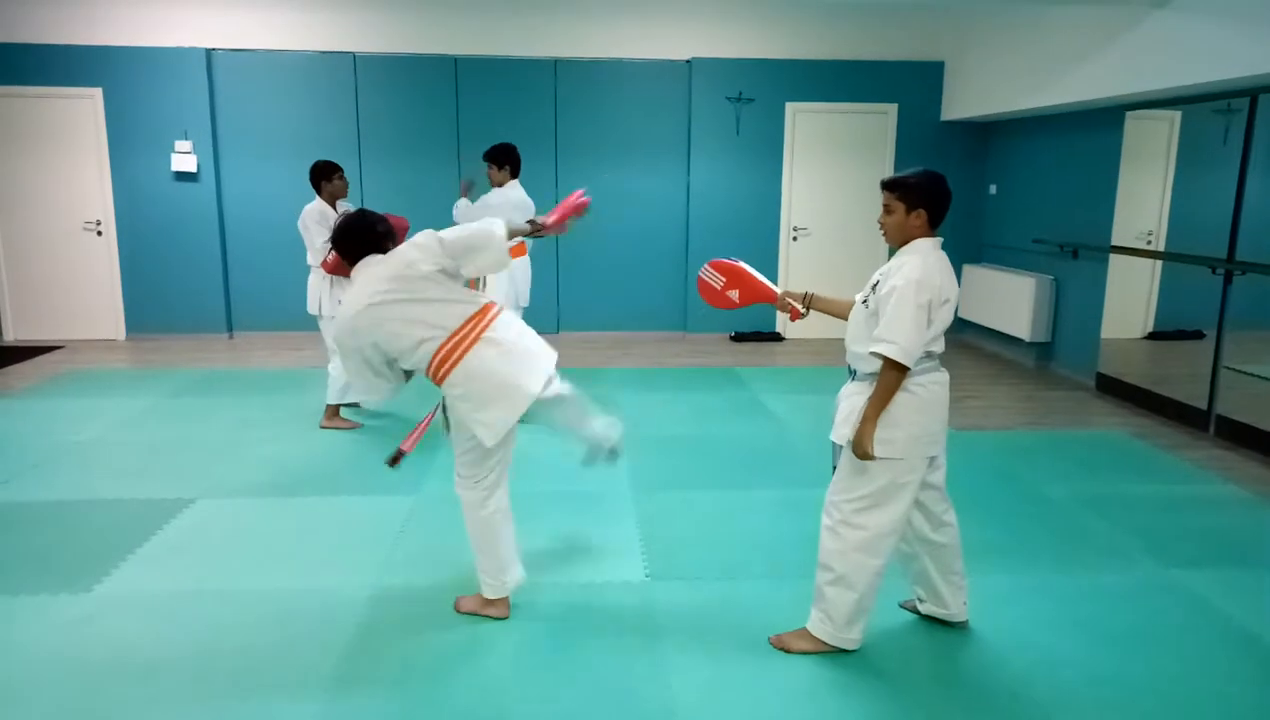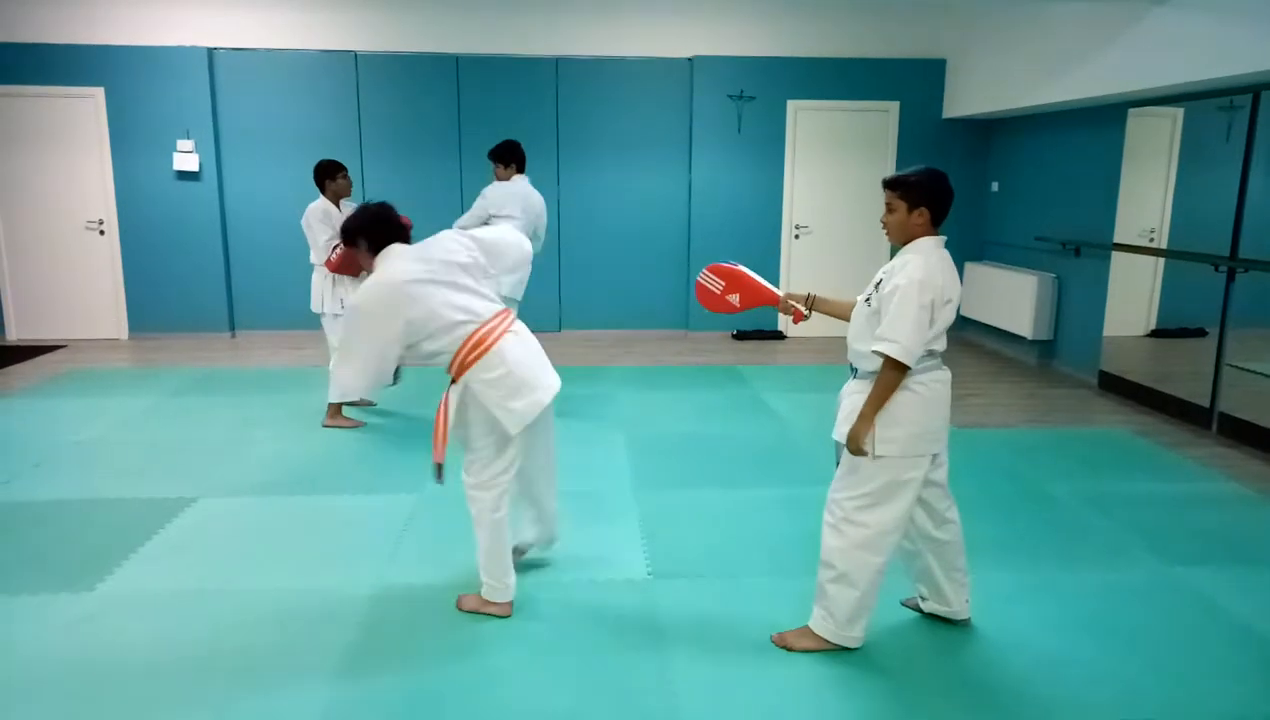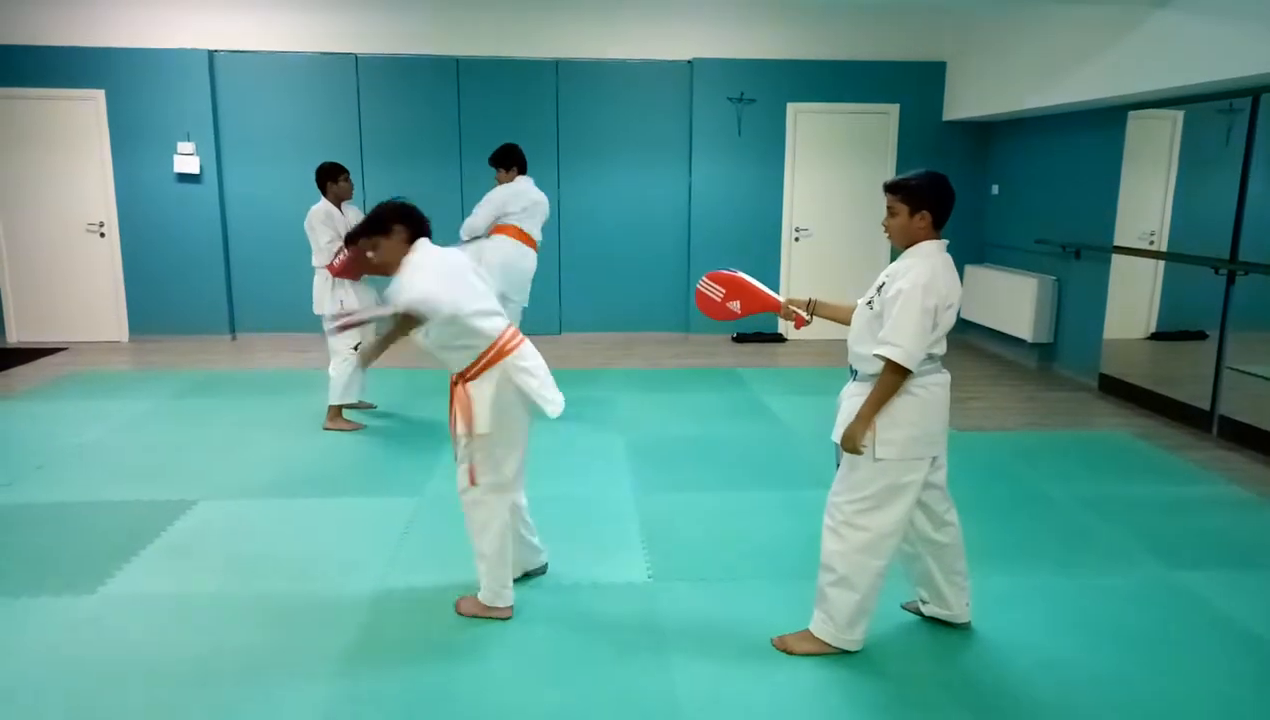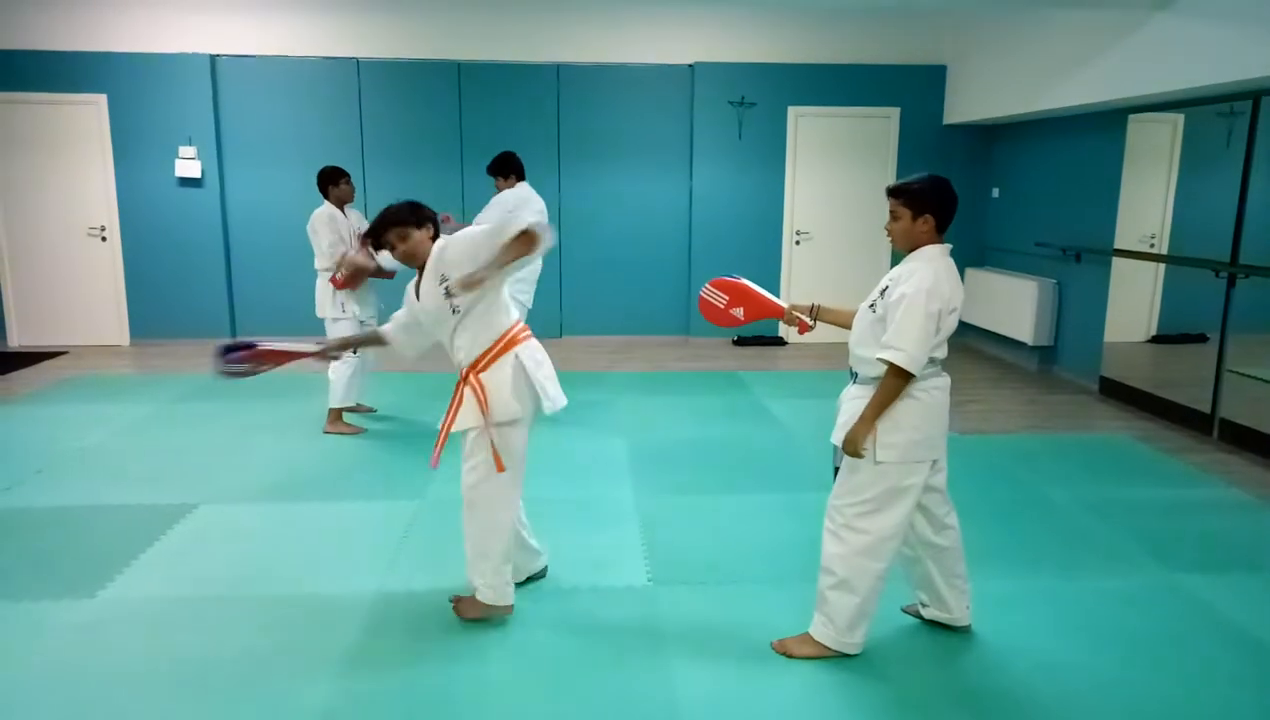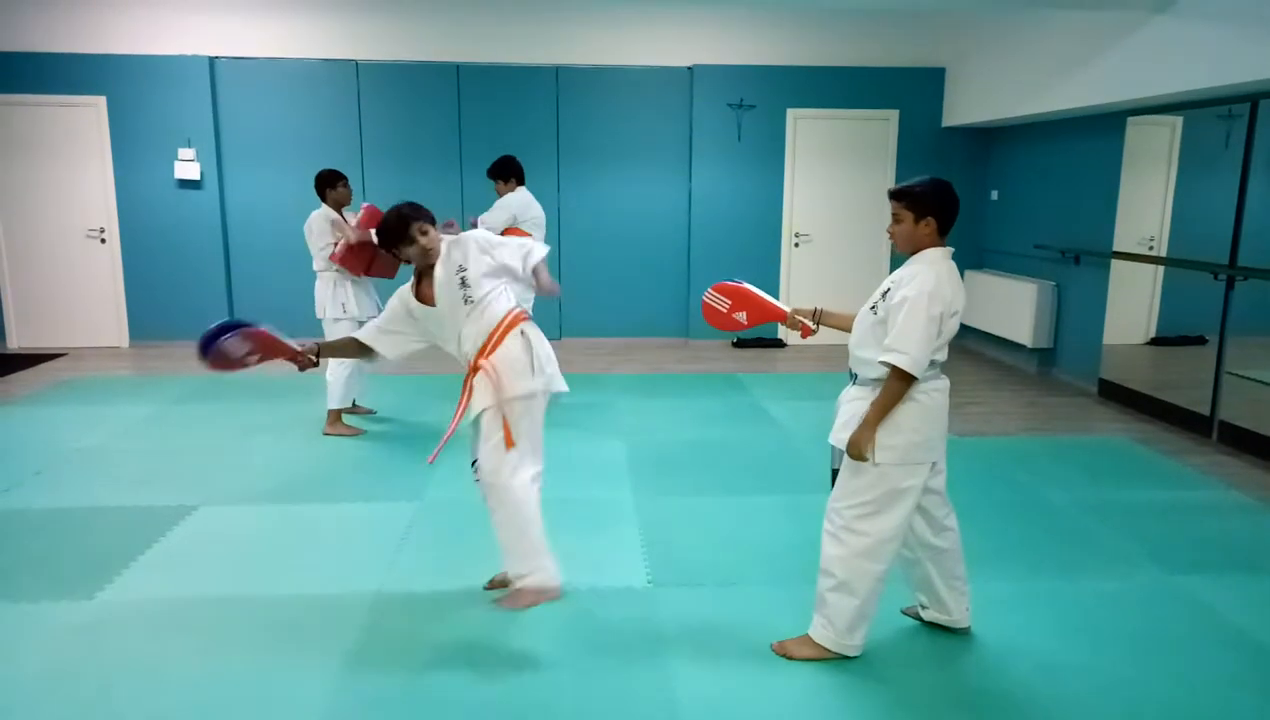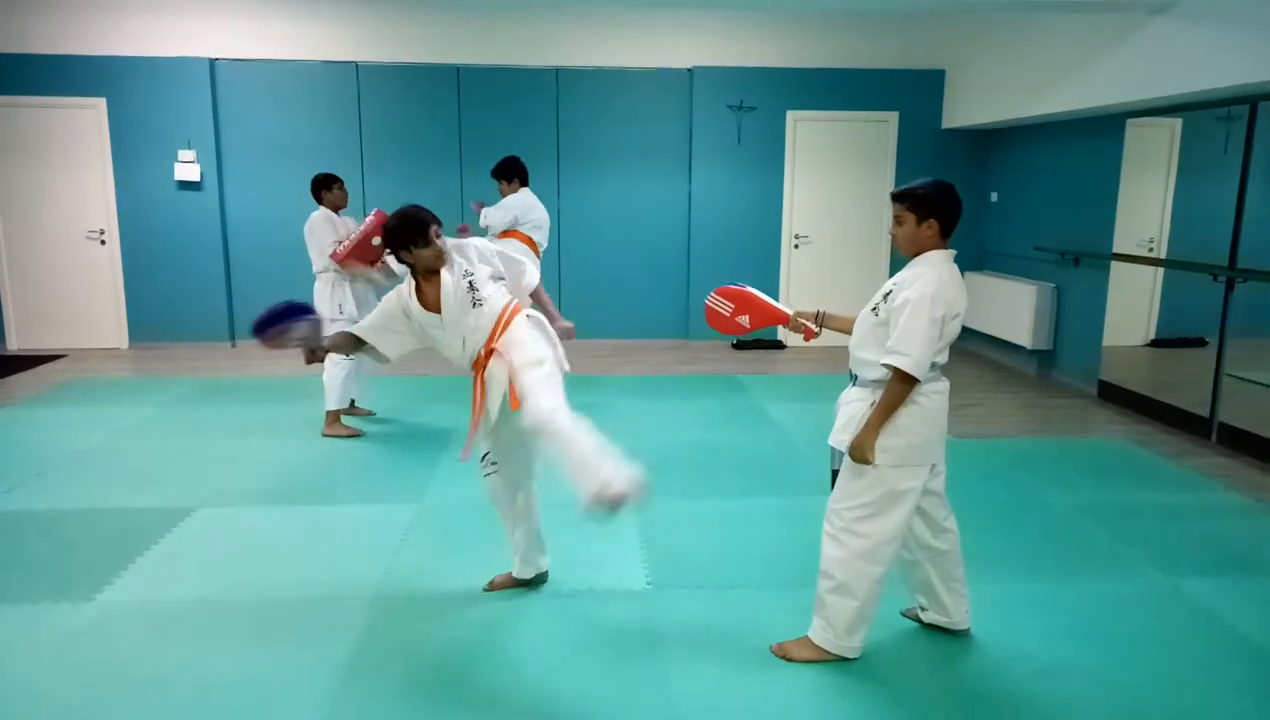
dt=0.1s
person 1, frame 1
left shoulder: (911, 270)
right shoulder: (927, 263)
left elbow: (897, 357)
right elbow: (873, 315)
left wrist: (867, 422)
right wrist: (807, 301)
left hip: (898, 408)
right hip: (918, 406)
left knee: (854, 516)
right knee: (925, 507)
left ankle: (832, 628)
right ankle: (945, 603)
person 1, frame 2
left shoulder: (914, 270)
right shoulder: (930, 261)
left elbow: (898, 355)
right elbow: (877, 315)
left wrist: (865, 419)
right wrist: (810, 302)
left hip: (899, 406)
right hip: (920, 404)
left knee: (856, 514)
right knee: (928, 505)
left ankle: (834, 626)
right ankle: (948, 600)
person 1, frame 3
left shoulder: (918, 273)
right shoulder: (927, 264)
left elbow: (899, 359)
right elbow: (878, 319)
left wrist: (862, 420)
right wrist: (811, 307)
left hip: (898, 409)
right hip: (918, 408)
left knee: (856, 517)
right knee: (928, 508)
left ankle: (834, 630)
right ankle: (948, 604)
person 1, frame 4
left shoulder: (922, 278)
right shoulder: (929, 269)
left elbow: (902, 363)
right elbow: (882, 324)
left wrist: (864, 423)
right wrist: (814, 312)
left hip: (898, 414)
right hip: (918, 411)
left knee: (856, 520)
right knee: (928, 510)
left ankle: (834, 633)
right ankle: (948, 607)
person 1, frame 5
left shoulder: (925, 281)
right shoulder: (927, 271)
left elbow: (904, 365)
right elbow: (882, 327)
left wrist: (867, 427)
right wrist: (816, 316)
left hip: (896, 414)
right hip: (914, 414)
left knee: (856, 522)
right knee: (926, 513)
left ankle: (834, 634)
right ankle: (947, 609)
person 1, frame 6
left shoulder: (927, 283)
right shoulder: (930, 274)
left elbow: (906, 368)
right elbow: (885, 330)
left wrist: (870, 430)
right wrist: (819, 319)
left hip: (896, 416)
right hip: (914, 416)
left knee: (855, 524)
right knee: (926, 515)
left ankle: (833, 636)
right ankle: (947, 611)
person 2, frame 1
left shoulder: (349, 320)
right shoulder: (420, 248)
left elbow: (381, 387)
right elbow: (493, 231)
right wrist: (531, 226)
left hip: (471, 384)
right hip: (513, 348)
left knee: (480, 487)
right knee: (556, 400)
left ankle: (496, 594)
right ankle: (603, 436)
person 2, frame 2
left shoulder: (370, 302)
right shoulder: (444, 245)
left elbow: (353, 383)
right elbow: (517, 245)
left wrist: (385, 362)
left hip: (486, 380)
right hip: (518, 349)
left knee: (487, 482)
right knee: (529, 460)
left ankle: (497, 594)
right ankle: (541, 531)
person 2, frame 3
left shoulder: (426, 269)
right shoulder: (433, 262)
left elbow: (419, 305)
left wrist: (379, 344)
left hip: (496, 380)
right hip: (508, 370)
left knee: (482, 489)
right knee: (497, 480)
left ankle: (494, 597)
right ankle: (527, 558)
person 2, frame 4
left shoulder: (458, 249)
right shoulder: (419, 288)
left elbow: (533, 235)
right elbow: (397, 332)
left wrist: (487, 270)
right wrist: (349, 342)
left hip: (507, 369)
right hip: (486, 379)
left knee: (485, 483)
right knee: (492, 477)
left ankle: (493, 596)
right ankle: (525, 562)
person 2, frame 5
left shoulder: (472, 246)
right shoulder: (410, 301)
left elbow: (531, 254)
right elbow: (372, 340)
left wrist: (541, 279)
right wrist: (316, 351)
left hip: (512, 355)
right hip: (485, 375)
left knee: (506, 466)
right knee: (492, 470)
left ankle: (537, 577)
right ankle: (526, 564)
person 2, frame 6
left shoulder: (471, 252)
right shoulder: (402, 303)
left elbow: (523, 276)
right elbow: (364, 338)
right wrist: (330, 344)
left hip: (520, 342)
right hip: (492, 375)
left knee: (543, 412)
right knee: (504, 471)
left ankle: (612, 482)
right ankle: (529, 566)
person 3, frame 1
left shoulder: (345, 209)
right shoulder: (312, 213)
right elbow: (325, 254)
left hip: (347, 284)
right hip: (329, 287)
left ankle: (345, 396)
right ankle: (330, 415)
person 3, frame 2
left shoulder: (350, 209)
right shoulder: (316, 211)
right elbow: (330, 252)
left hip: (352, 283)
right hip: (333, 286)
right ankle: (333, 414)
person 3, frame 3
left shoulder: (352, 212)
right shoulder: (319, 214)
right elbow: (333, 254)
left hip: (355, 285)
right hip: (335, 288)
left knee: (359, 346)
right knee: (347, 350)
left ankle: (349, 397)
right ankle: (333, 416)
person 3, frame 4
left shoulder: (352, 215)
right shoulder: (322, 217)
right elbow: (338, 256)
right wrist: (363, 249)
left hip: (358, 288)
right hip: (337, 291)
left knee: (360, 350)
right knee: (347, 354)
left ankle: (350, 401)
right ankle: (334, 420)
person 3, frame 5
left shoulder: (349, 218)
right shoulder: (319, 219)
right elbow: (328, 255)
left hip: (356, 288)
right hip: (336, 291)
left ankle: (348, 403)
right ankle: (333, 421)
person 3, frame 6
left shoulder: (346, 221)
right shoulder: (319, 220)
right elbow: (332, 256)
left hip: (354, 290)
right hip: (335, 292)
right knee: (341, 355)
left ankle: (348, 403)
right ankle: (332, 422)
